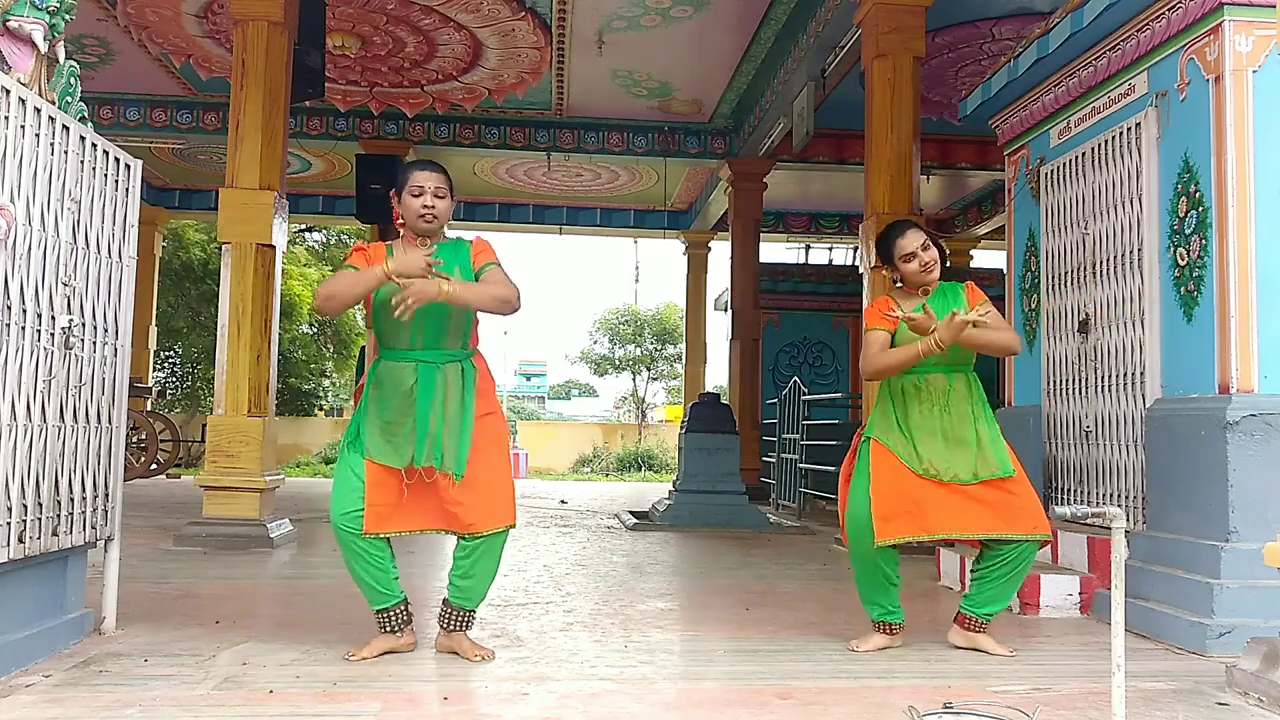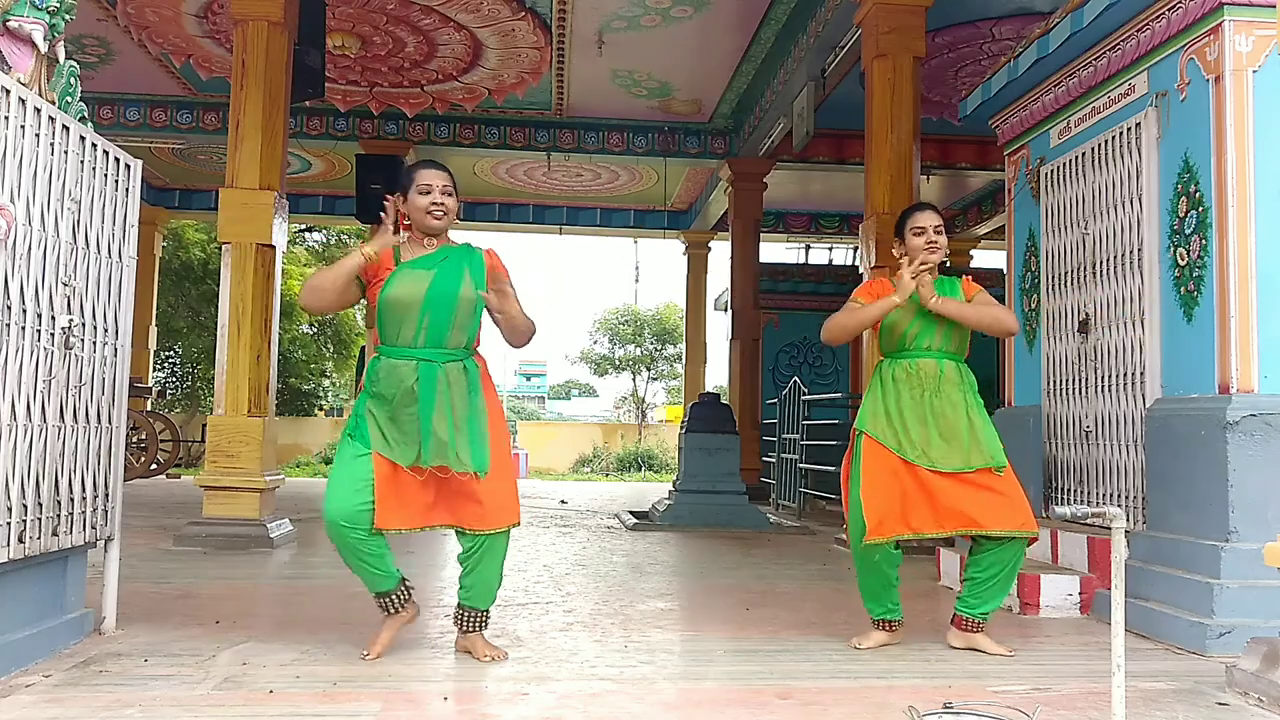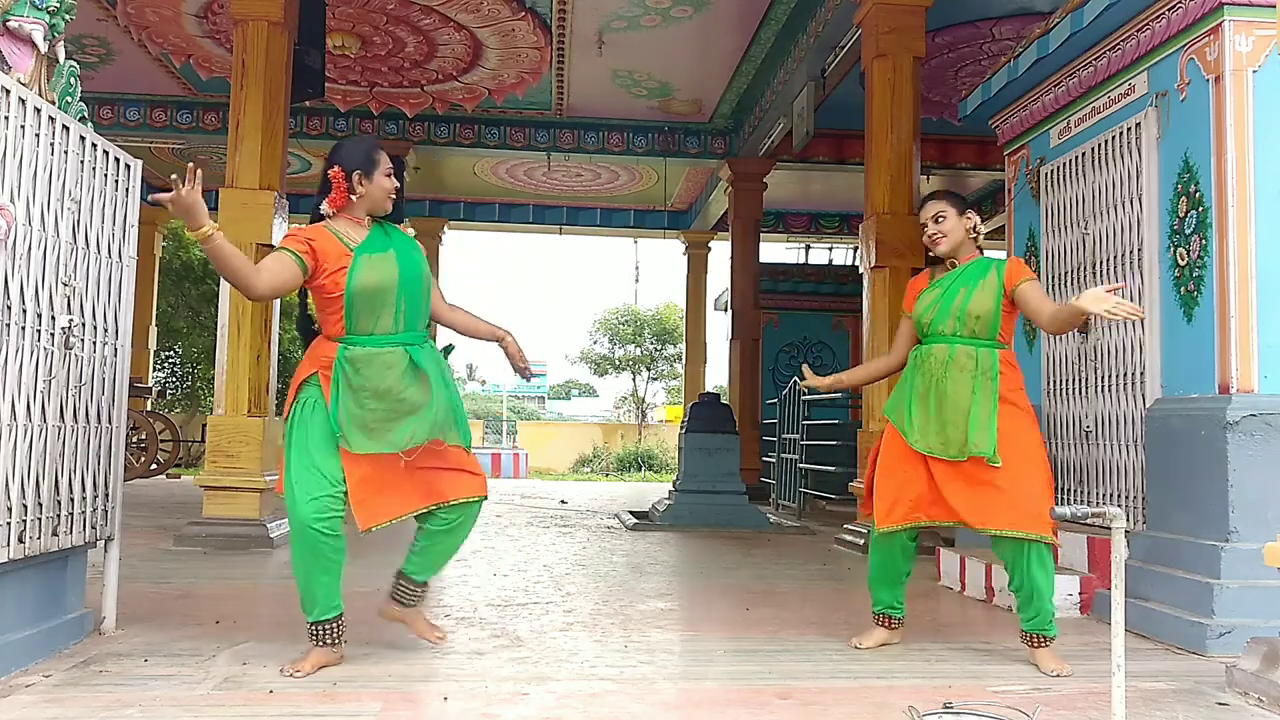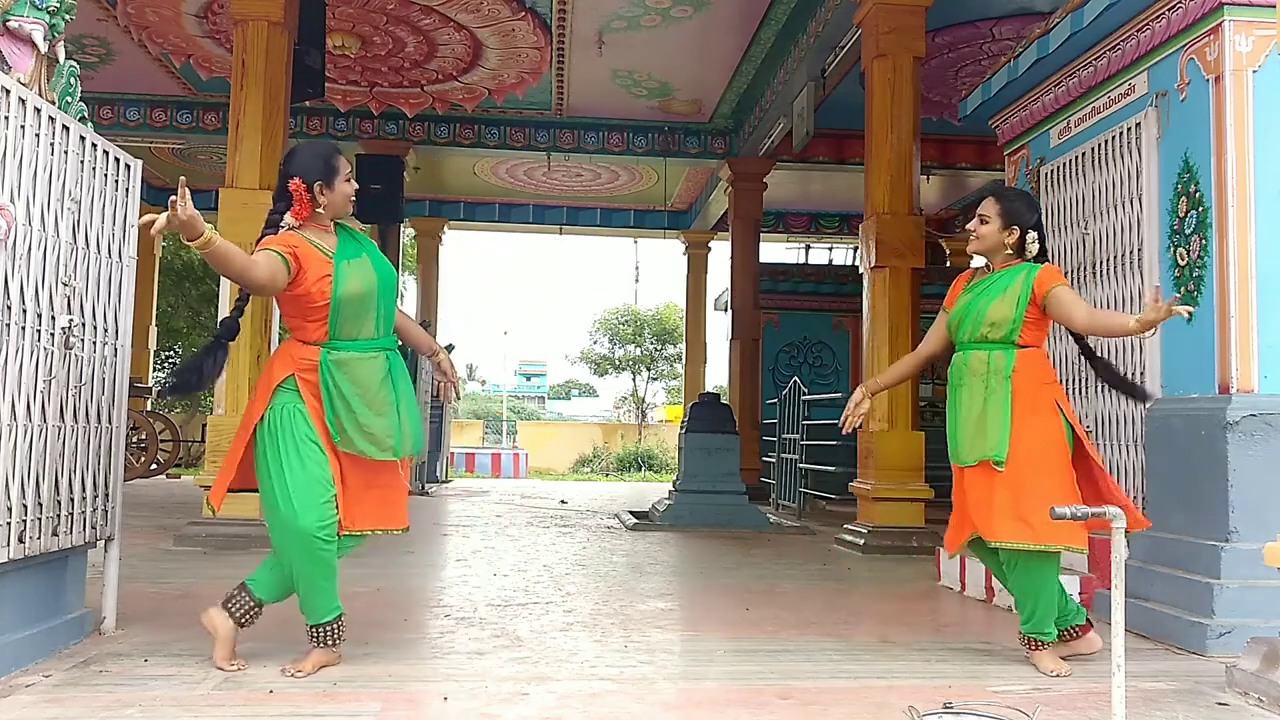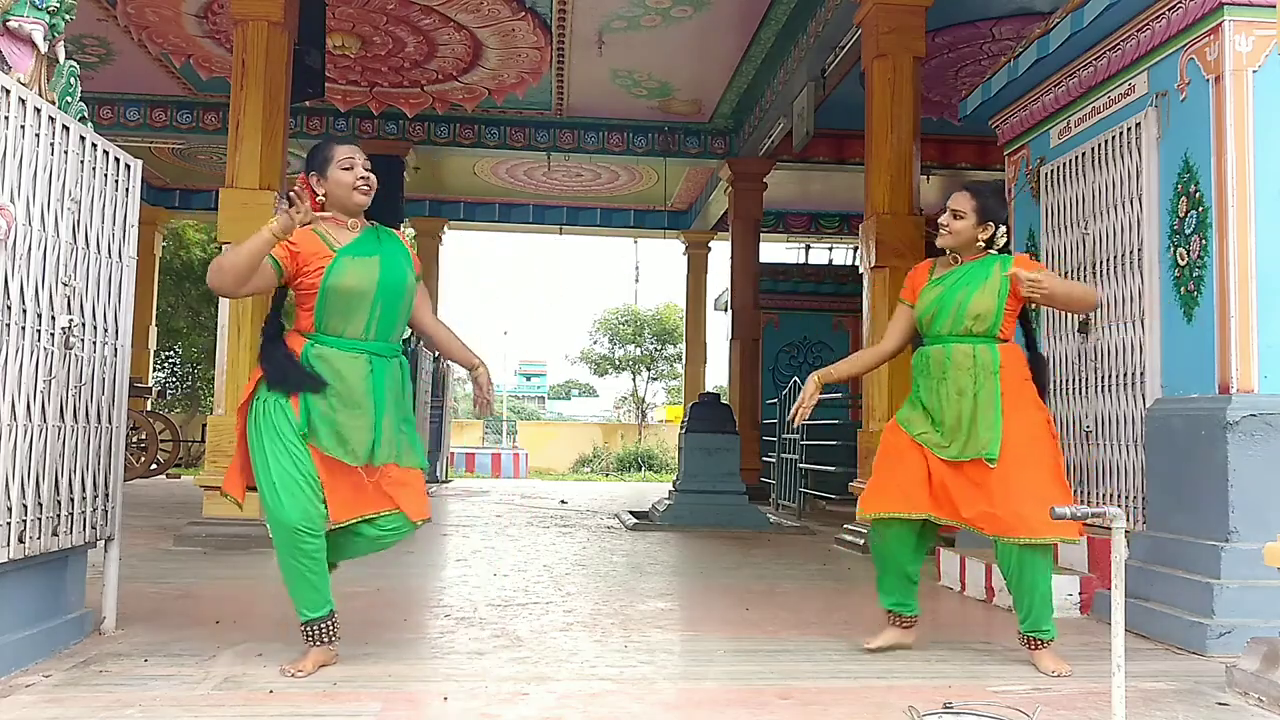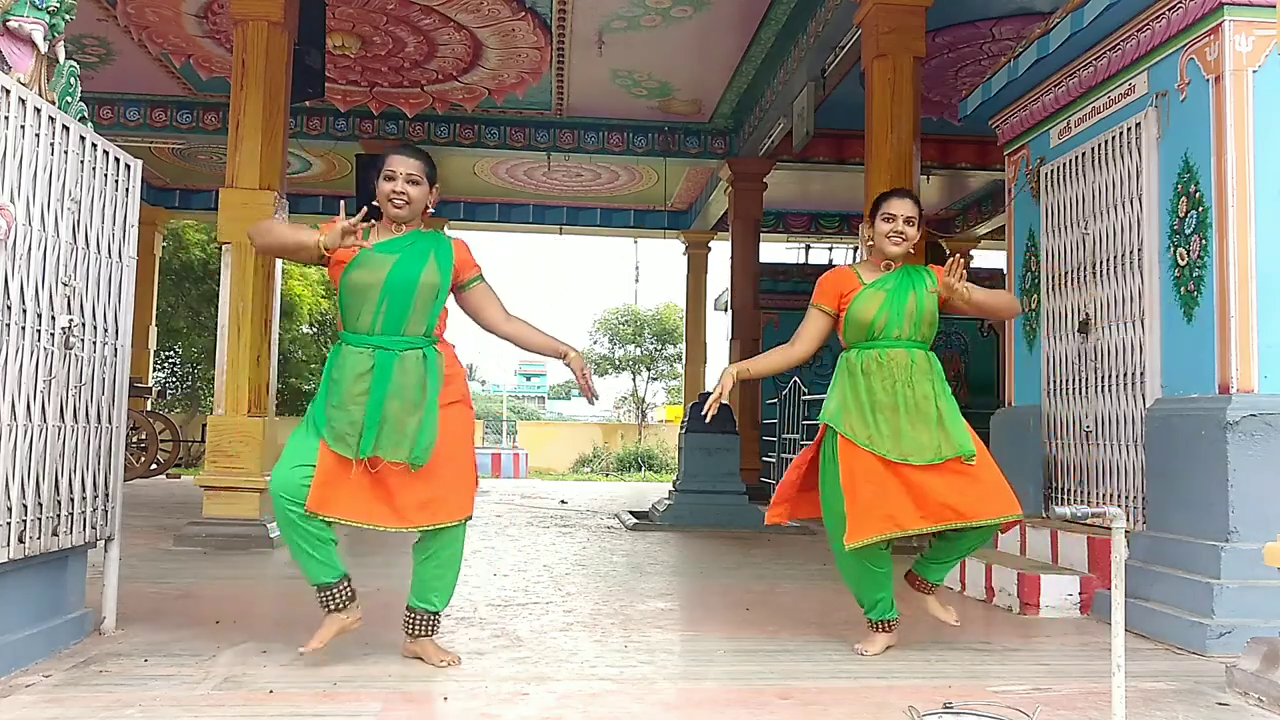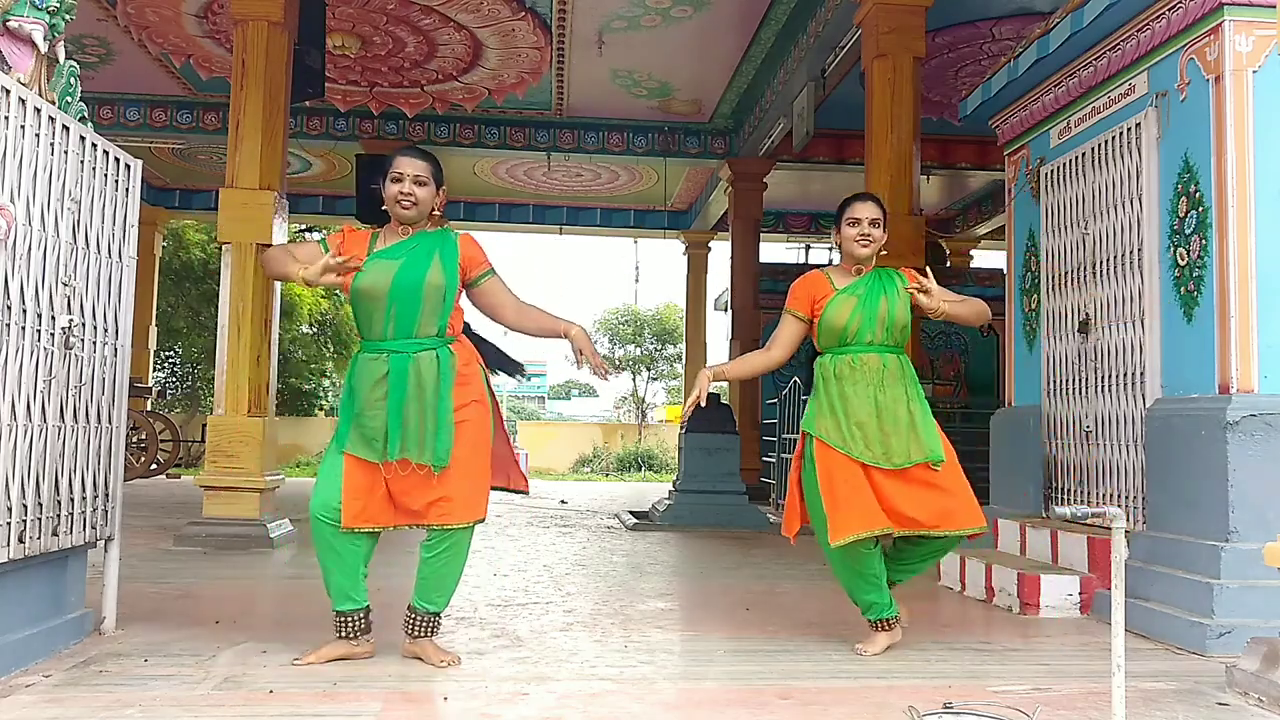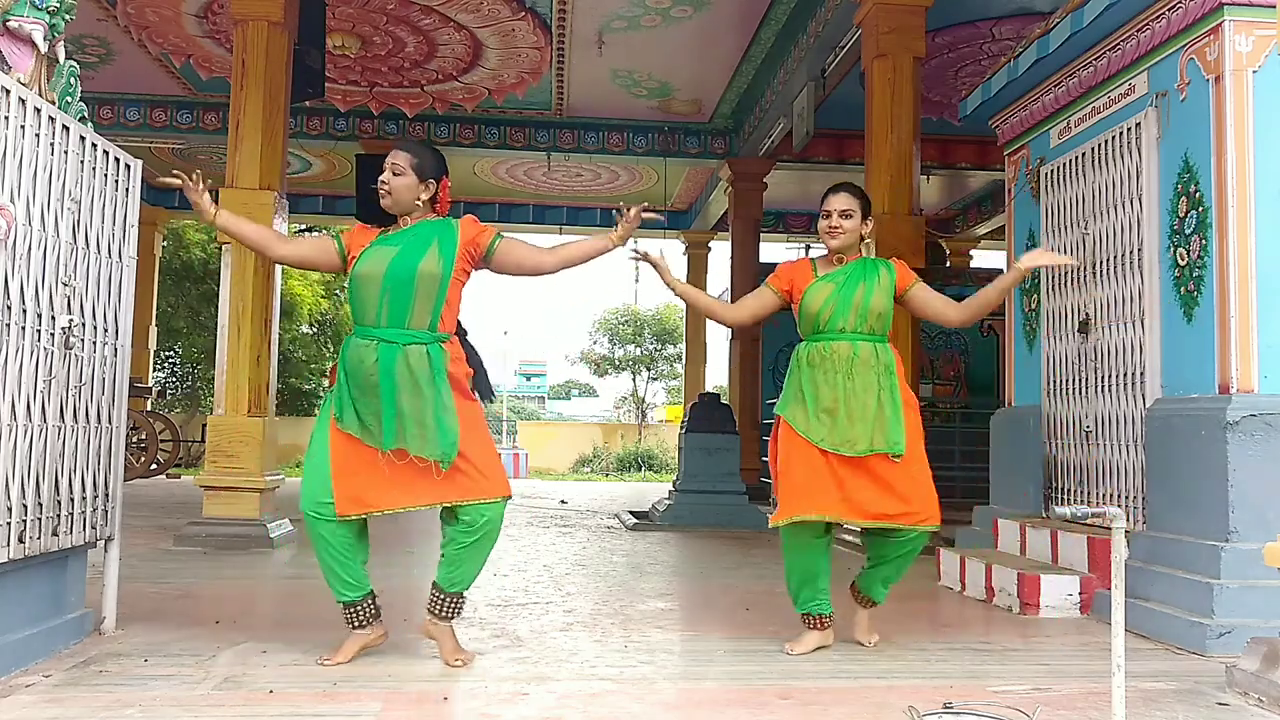
dt=0.4s
person 1, frame 1
left shoulder: (473, 253)
right shoulder: (370, 257)
left elbow: (509, 298)
right elbow: (325, 303)
left wrist: (441, 289)
right wrist: (392, 270)
left hip: (462, 402)
right hip: (390, 403)
left knee: (484, 518)
right knee: (353, 514)
left ankle: (454, 627)
right ankle: (396, 626)
person 1, frame 2
left shoulder: (480, 261)
right shoulder: (376, 260)
left elbow: (520, 334)
right elbow: (312, 300)
left wrist: (498, 304)
right wrist: (371, 251)
left hip: (461, 401)
right hip: (387, 403)
left knee: (489, 517)
right knee: (345, 513)
left ankle: (470, 628)
right ankle: (397, 603)
person 1, frame 3
left shoulder: (401, 240)
right shoulder: (313, 241)
left elbow: (438, 307)
right elbow: (256, 283)
left wrist: (500, 334)
right wrist: (201, 225)
left hip: (413, 386)
right hip: (342, 390)
left knee: (460, 494)
right knee: (315, 513)
left ankle: (404, 597)
right ankle: (327, 638)
person 1, frame 4
left shoulder: (357, 241)
right shoulder: (288, 248)
left elbow: (387, 311)
right elbow: (252, 272)
left wrist: (435, 351)
right wrist: (197, 232)
left hip: (371, 395)
right hip: (310, 396)
left knee: (349, 524)
right knee: (307, 520)
left ankle: (232, 611)
right ankle: (326, 638)
person 1, frame 5
left shoulder: (393, 244)
right shoulder: (299, 243)
left elbow: (425, 319)
right elbow: (221, 280)
left wrist: (474, 364)
right wrist: (276, 228)
left hip: (373, 398)
right hip: (303, 393)
left knee: (399, 515)
right knee: (298, 517)
left ankle: (316, 564)
right ankle: (321, 637)
person 1, frame 6
left shoulder: (450, 251)
right shoulder: (347, 242)
left elbow: (501, 320)
right elbow: (262, 235)
left wrist: (566, 352)
right wrist: (324, 241)
left hip: (427, 391)
right hip: (350, 388)
left knee: (441, 509)
right knee: (291, 489)
left ankle: (420, 631)
right ankle: (338, 603)
person 1, frame 7
left shoulder: (458, 247)
right shoulder: (352, 244)
left elbow: (512, 311)
right elbow: (274, 257)
left wrist: (570, 329)
right wrist: (307, 273)
left hip: (447, 392)
right hip: (374, 392)
left knee: (451, 512)
right knee: (332, 508)
left ankle: (421, 632)
right ankle: (352, 633)
person 1, frame 8
left shoulder: (461, 234)
right shoulder: (363, 240)
left elbow: (544, 259)
right elbow: (284, 248)
left wrist: (616, 236)
right wrist: (213, 214)
left hip: (431, 385)
right hip: (360, 386)
left knee: (482, 498)
right knee: (321, 501)
left ankle: (442, 613)
right ankle: (365, 624)
person 2, frame 1
left shoulder: (967, 294)
right shoulder: (881, 309)
left elbow: (1013, 343)
right elbow: (870, 367)
left wrist: (939, 330)
right wrist: (938, 342)
left hip: (966, 427)
right hip: (900, 427)
left knee: (1021, 524)
right knee: (865, 519)
left ankle: (970, 623)
right ankle: (886, 624)
person 2, frame 2
left shoulder: (963, 289)
right shoulder: (877, 290)
left elbow: (1009, 325)
right elbow: (831, 333)
left wrist: (935, 300)
right wrist: (898, 296)
left hip: (957, 415)
right hip: (892, 415)
left knee: (1007, 520)
right knee: (872, 520)
left ankle: (968, 624)
right ankle: (885, 621)
person 2, frame 3
left shoulder: (1008, 271)
right shoulder: (921, 285)
left elbow: (1049, 317)
right elbow: (897, 357)
left wrist: (1080, 306)
right wrist: (834, 381)
left hip: (991, 405)
right hip: (922, 406)
left knee: (1016, 513)
right knee: (895, 511)
left ankle: (1039, 637)
right ankle: (888, 619)
person 2, frame 4
left shoulder: (1040, 277)
right shoulder: (963, 284)
left elbow: (1083, 317)
right elbow: (925, 352)
left wrist: (1138, 323)
right wrist: (870, 387)
left hip: (1021, 410)
right hip: (971, 413)
left knee: (1026, 522)
right knee: (980, 532)
left ankle: (1039, 639)
right ankle: (1075, 628)
person 2, frame 5
left shoulder: (1011, 268)
right shoulder: (922, 275)
left elbow: (1086, 296)
right elbow: (886, 347)
left wrist: (1043, 289)
right wrist: (822, 376)
left hip: (996, 404)
right hip: (931, 406)
left knee: (1017, 514)
right knee: (894, 509)
left ankle: (1038, 639)
right ankle: (902, 619)
person 2, frame 6
left shoulder: (932, 279)
right shoulder: (838, 280)
left elbow: (1009, 307)
right elbow: (798, 348)
left wrist: (962, 293)
right wrist: (738, 370)
left hip: (925, 407)
right hip: (861, 409)
left knee: (983, 506)
right knee: (861, 522)
left ankle: (924, 578)
right ankle: (881, 621)
person 2, frame 7
left shoulder: (904, 282)
right shoulder: (811, 285)
left elbow: (981, 312)
right elbow: (774, 353)
left wrist: (942, 307)
right wrist: (714, 372)
left hip: (900, 412)
right hip: (838, 415)
left knee: (948, 515)
right knee: (848, 525)
left ankle: (884, 578)
right ankle: (882, 620)
person 2, frame 8
left shoulder: (891, 273)
right shoulder: (795, 273)
left elbow: (958, 315)
right elbow: (735, 315)
left wrist: (1016, 273)
right wrist: (671, 280)
left hip: (877, 401)
right hip: (812, 401)
left knee: (906, 512)
right knee: (803, 510)
left ankle: (865, 595)
right ankle: (816, 620)
